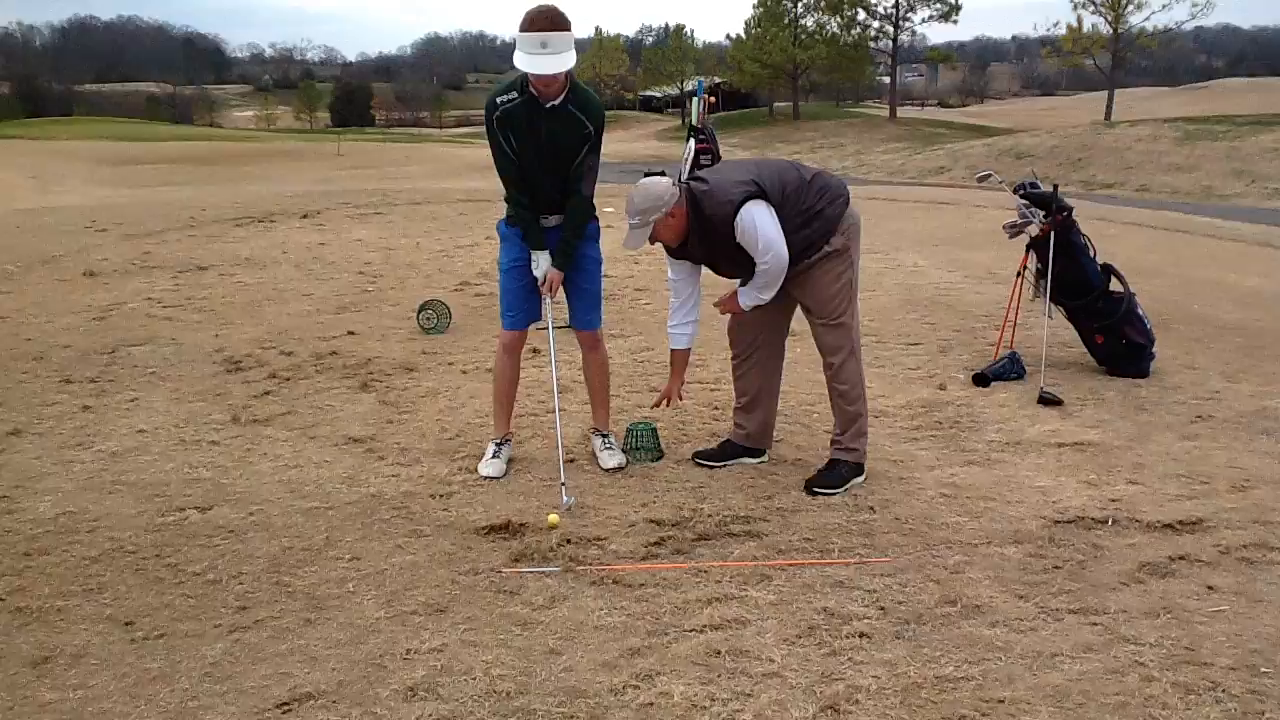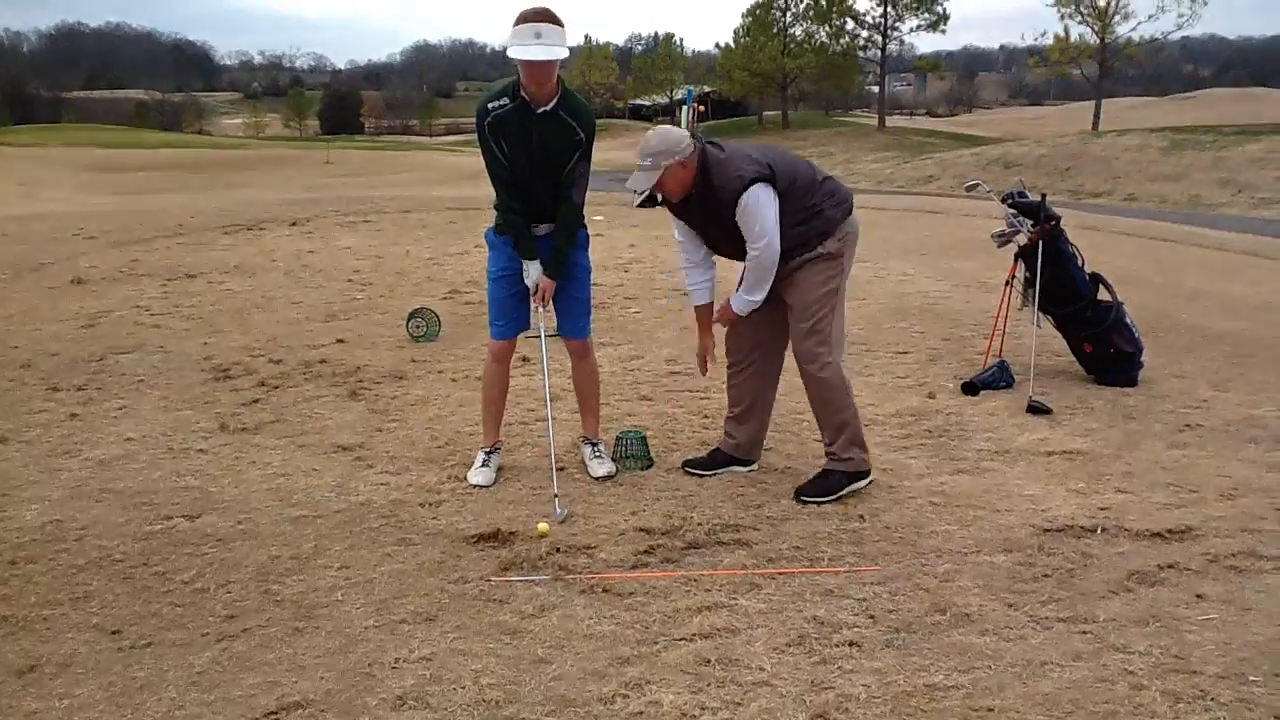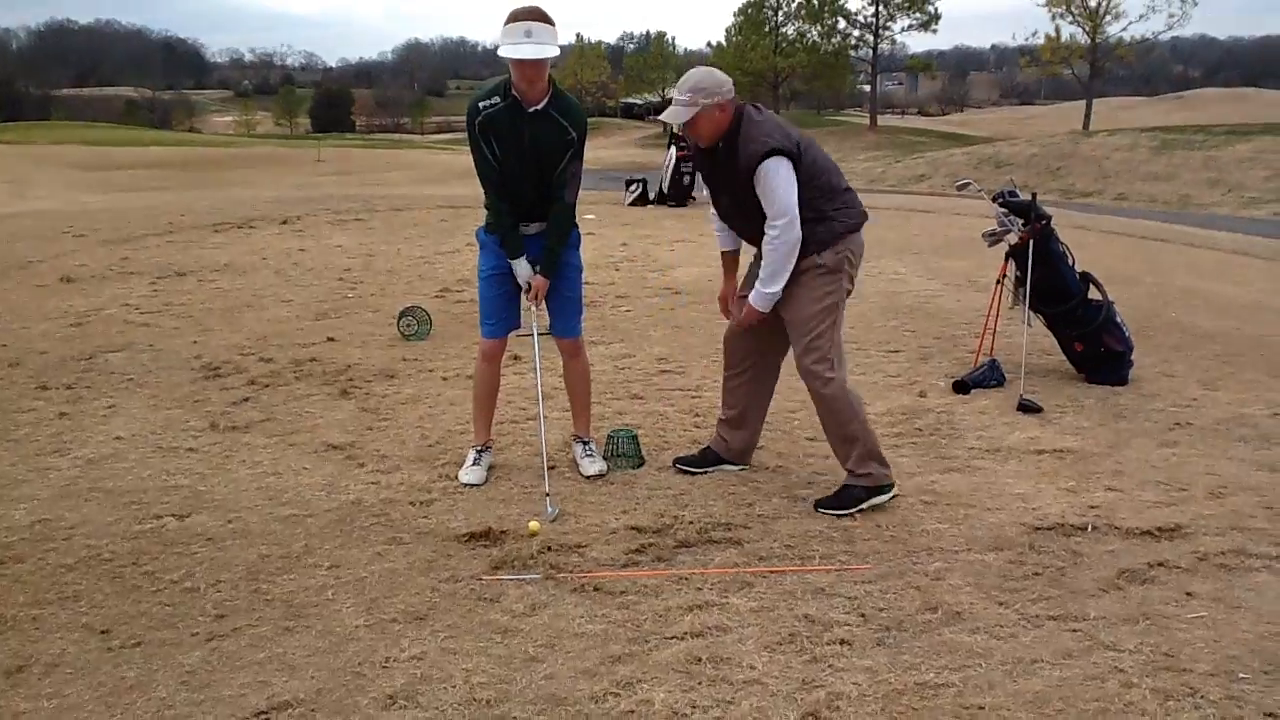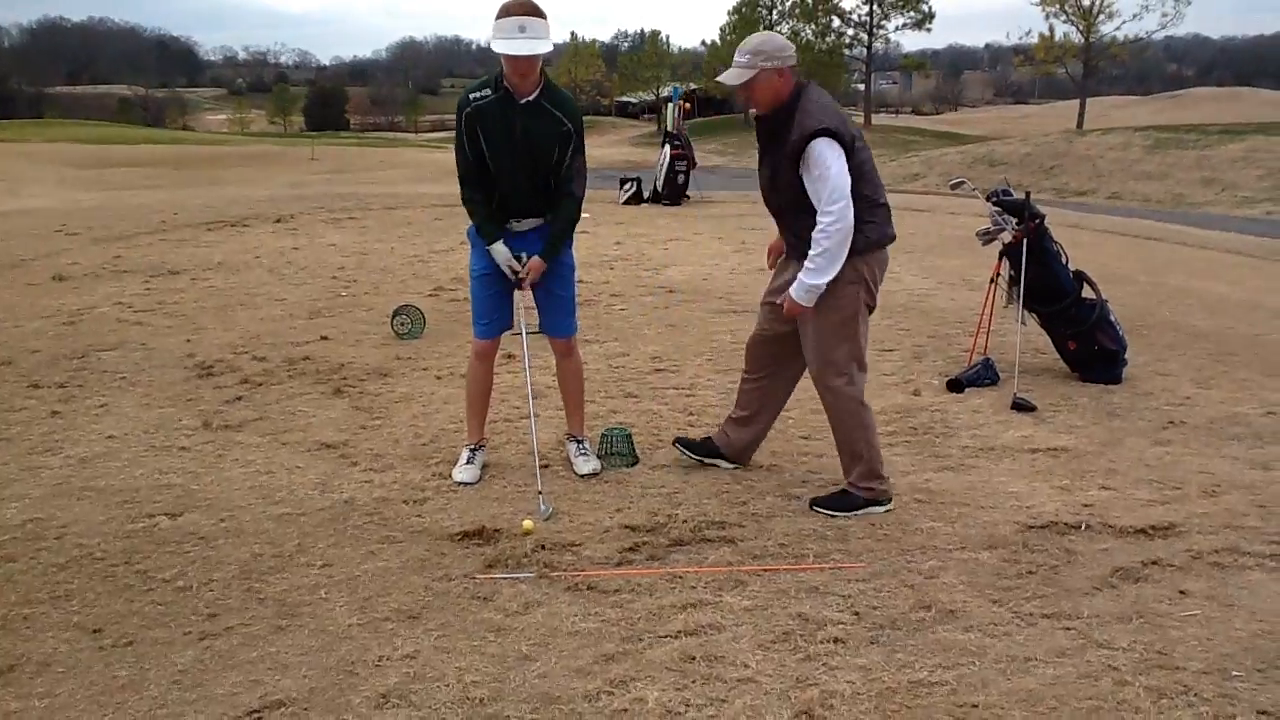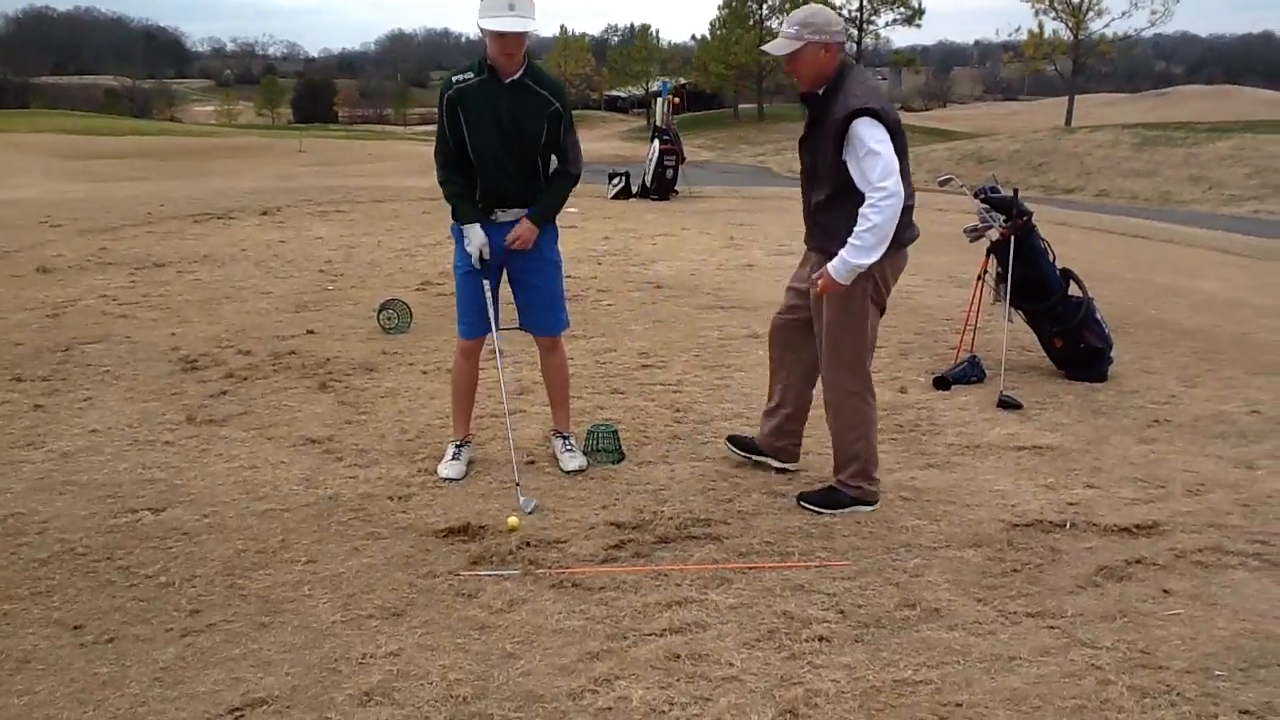
dt=0.2s
person 1, frame 1
left shoulder: (588, 109)
right shoulder: (501, 106)
left elbow: (581, 191)
right elbow: (514, 184)
left wrist: (561, 261)
right wrist: (536, 250)
left hip: (576, 231)
right hip: (522, 231)
left knee: (590, 334)
right knee: (511, 337)
left ankle: (602, 432)
right ankle: (500, 438)
person 1, frame 2
left shoulder: (579, 117)
right shoulder: (492, 111)
left elbow: (572, 198)
right elbow: (506, 191)
left wrist: (553, 269)
right wrist: (528, 259)
left hip: (565, 238)
right hip: (511, 239)
left knee: (579, 343)
right knee: (500, 346)
left ankle: (591, 440)
right ankle: (489, 447)
person 1, frame 3
left shoulder: (570, 116)
right shoulder: (483, 110)
left elbow: (564, 197)
right elbow: (494, 189)
left wrist: (547, 269)
right wrist: (516, 257)
left hip: (556, 238)
right hip: (502, 240)
left knee: (571, 342)
right knee: (491, 345)
left ankle: (583, 440)
right ankle: (480, 446)
person 1, frame 4
left shoulder: (563, 109)
right shoulder: (474, 105)
left elbow: (572, 189)
right elbow: (470, 182)
left wrist: (545, 254)
right wrist: (495, 241)
left hip: (548, 237)
right hip: (494, 238)
left knee: (564, 341)
right knee: (484, 344)
left ankle: (577, 438)
right ankle: (474, 445)
person 1, frame 5
left shoulder: (548, 91)
right shoulder: (458, 89)
left elbow: (569, 165)
right elbow: (447, 164)
left wrist: (537, 221)
right wrist: (469, 223)
left hip: (533, 228)
right hip: (478, 229)
left knee: (549, 336)
right knee: (470, 340)
left ankle: (562, 434)
right ankle: (460, 441)
person 2, frame 1
left shoulder: (737, 208)
right shoulder: (681, 227)
left elbow: (775, 262)
right elbow: (683, 298)
left wrist: (744, 299)
right wrist: (677, 375)
left hip: (826, 232)
left knee: (836, 345)
right knee: (748, 333)
left ankle: (848, 456)
right ankle: (749, 439)
person 2, frame 2
left shoulder: (741, 181)
right shoulder: (681, 195)
left elbow: (765, 250)
right elbow: (696, 258)
left wrist: (740, 303)
right wrist: (705, 330)
left hip: (821, 241)
right hip: (772, 249)
left knee: (813, 352)
right knee: (746, 342)
left ankle: (848, 462)
right ankle: (739, 447)
person 2, frame 3
left shoulder: (767, 149)
right shoulder: (710, 147)
left elbow: (784, 228)
right elbow: (725, 211)
left wrist: (761, 298)
right wrist: (731, 277)
left hip: (825, 250)
right hip: (781, 251)
left knee: (815, 361)
right knee: (743, 342)
left ankle: (870, 477)
right ankle: (731, 447)
person 2, frame 4
left shoulder: (817, 130)
right shoulder: (778, 117)
left elbow: (838, 217)
left wrist: (806, 290)
right wrist: (784, 236)
left hip: (845, 261)
right hip: (804, 255)
left knee: (835, 373)
right knee: (767, 348)
left ankle: (868, 488)
right ankle: (730, 446)
person 2, frame 5
left shoulder: (858, 112)
right shoulder: (826, 96)
left elbow: (888, 196)
left wrist: (844, 267)
left hip: (860, 257)
right hip: (829, 247)
left knee: (843, 370)
right knee: (788, 331)
left ankle: (856, 486)
right ankle: (777, 441)
